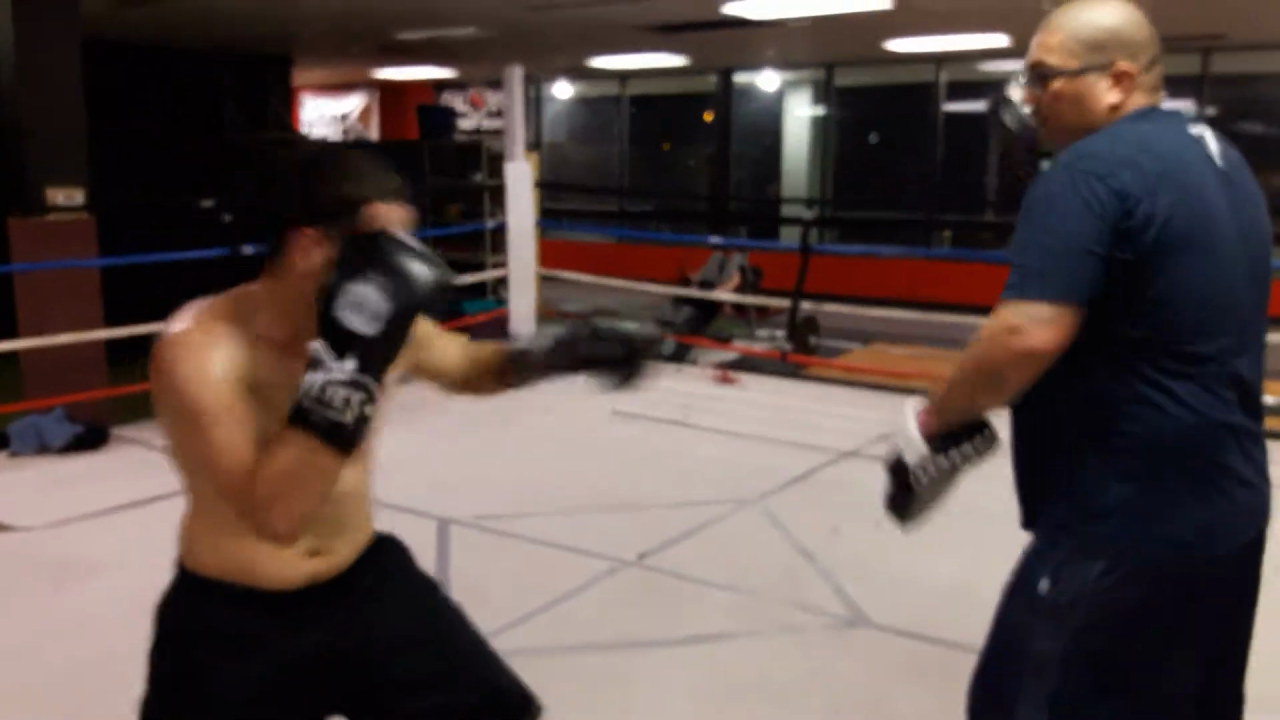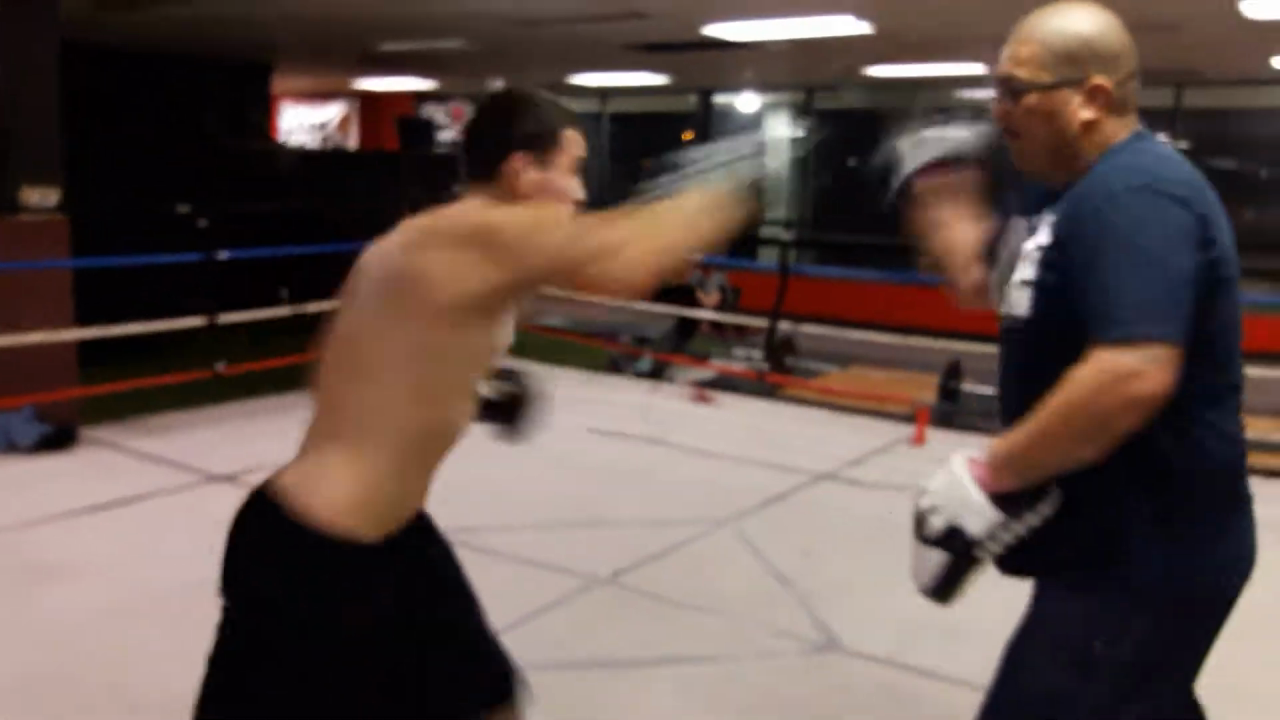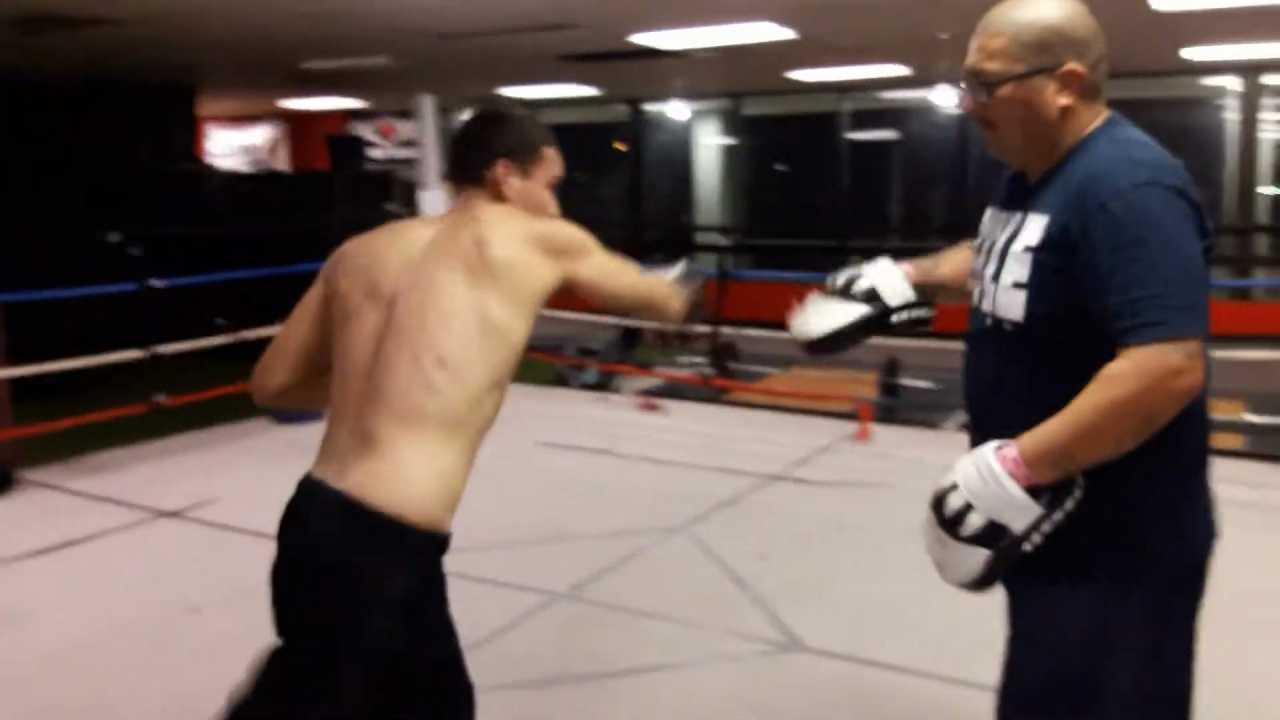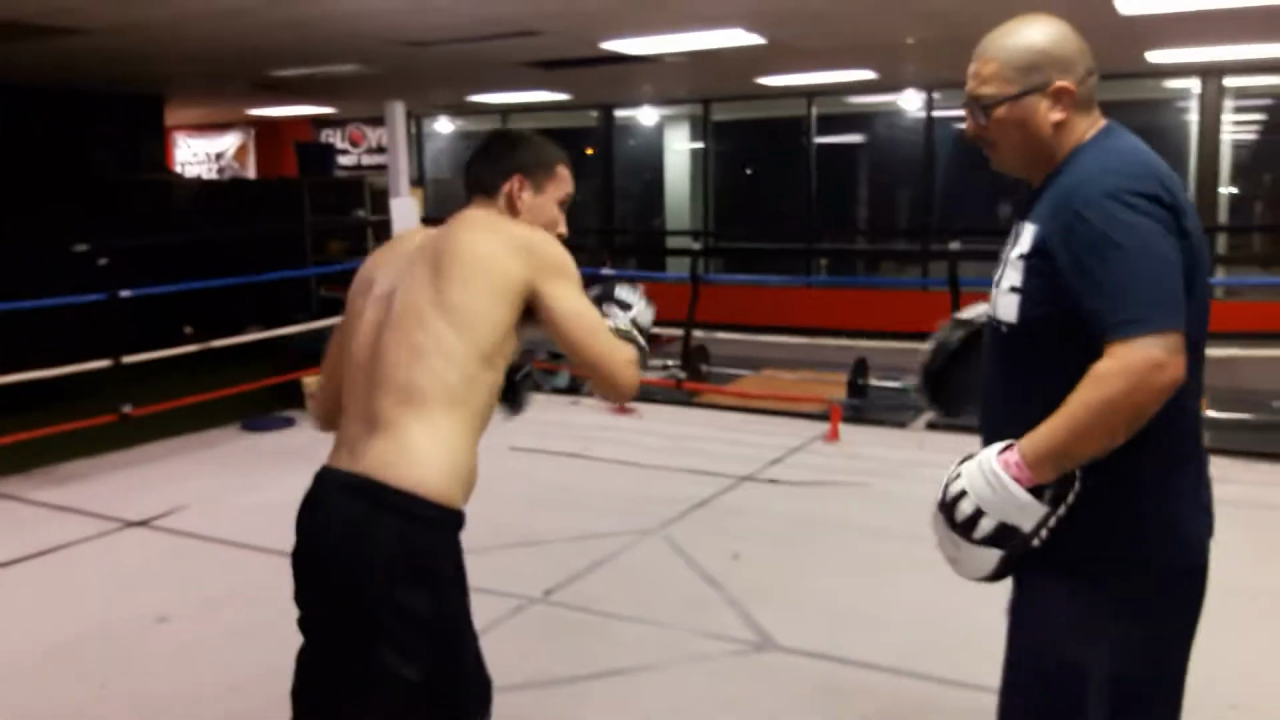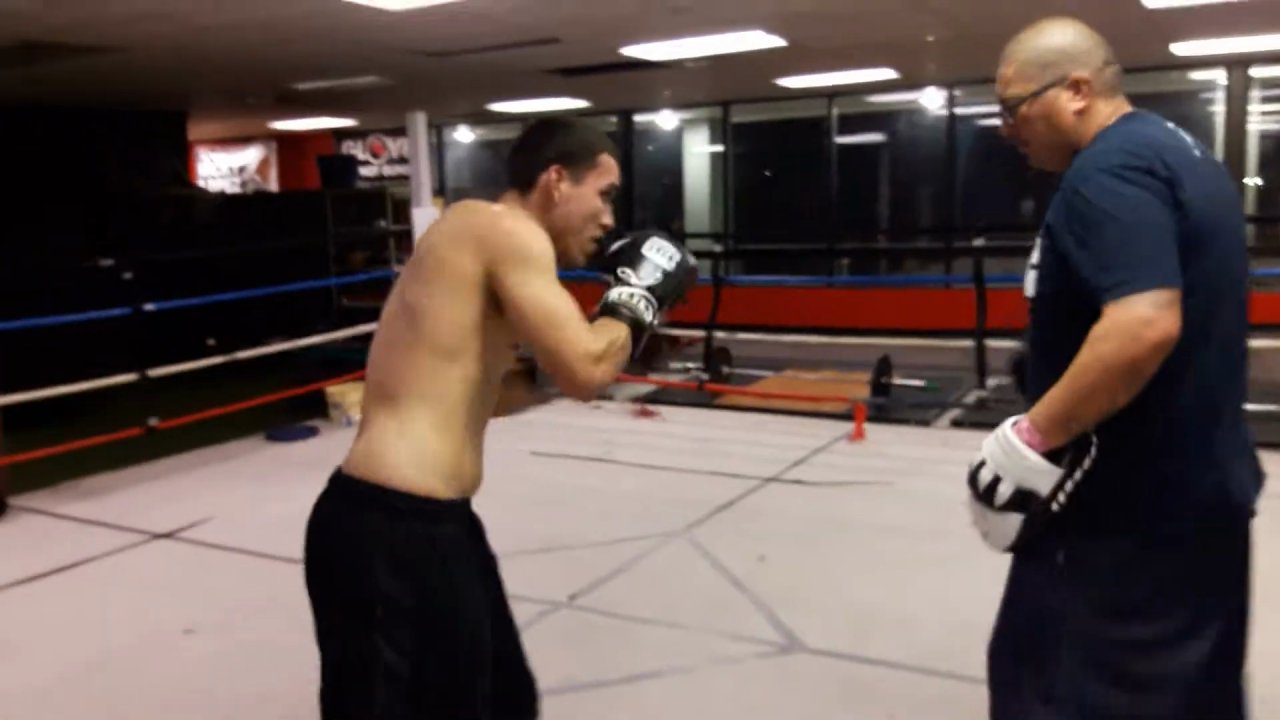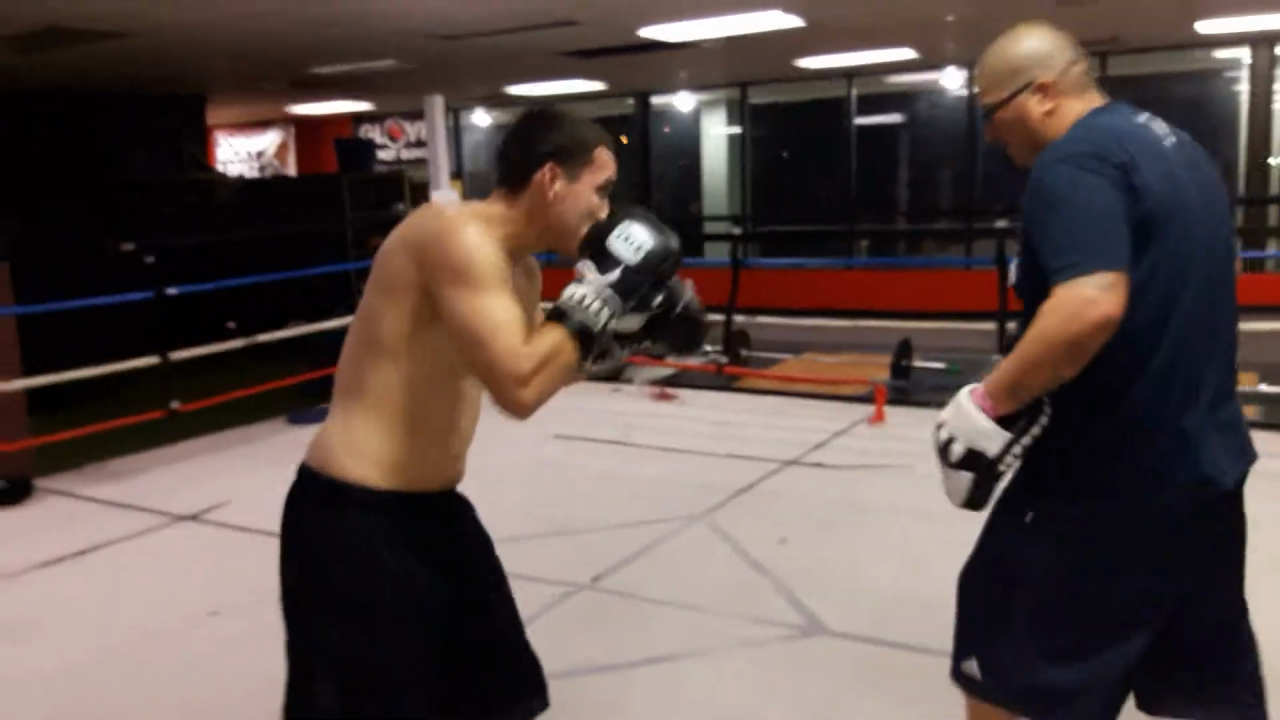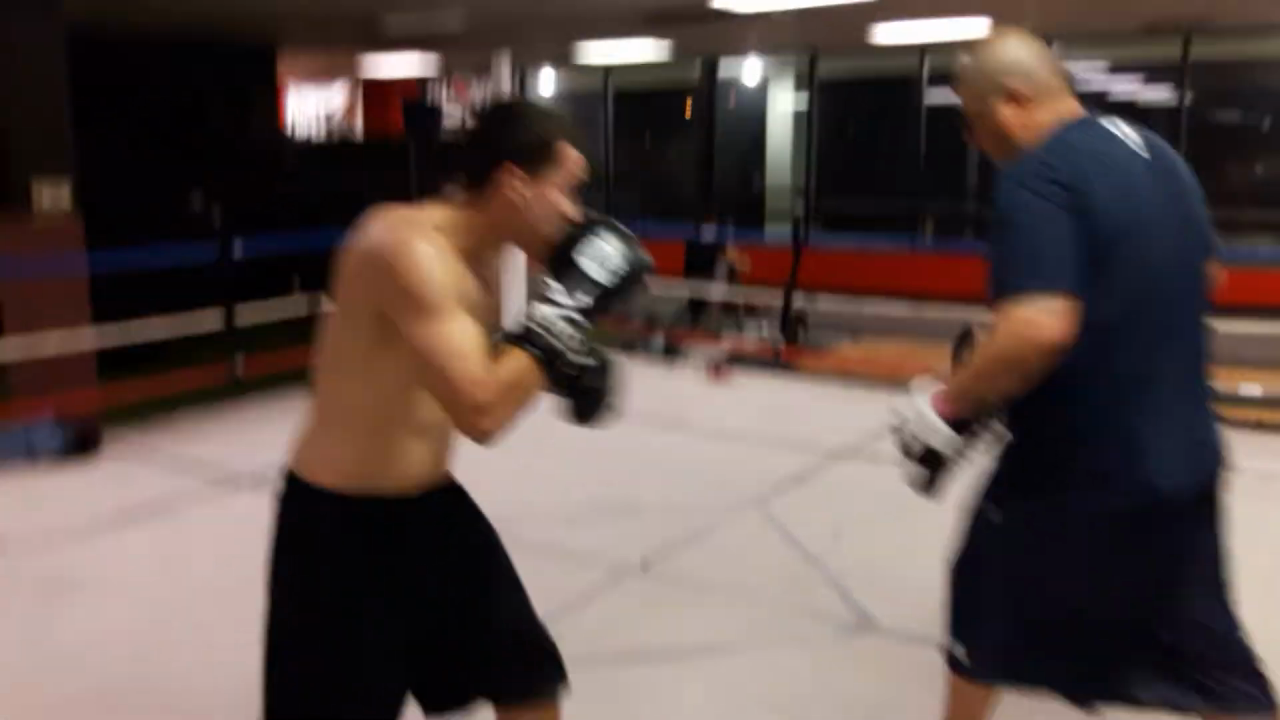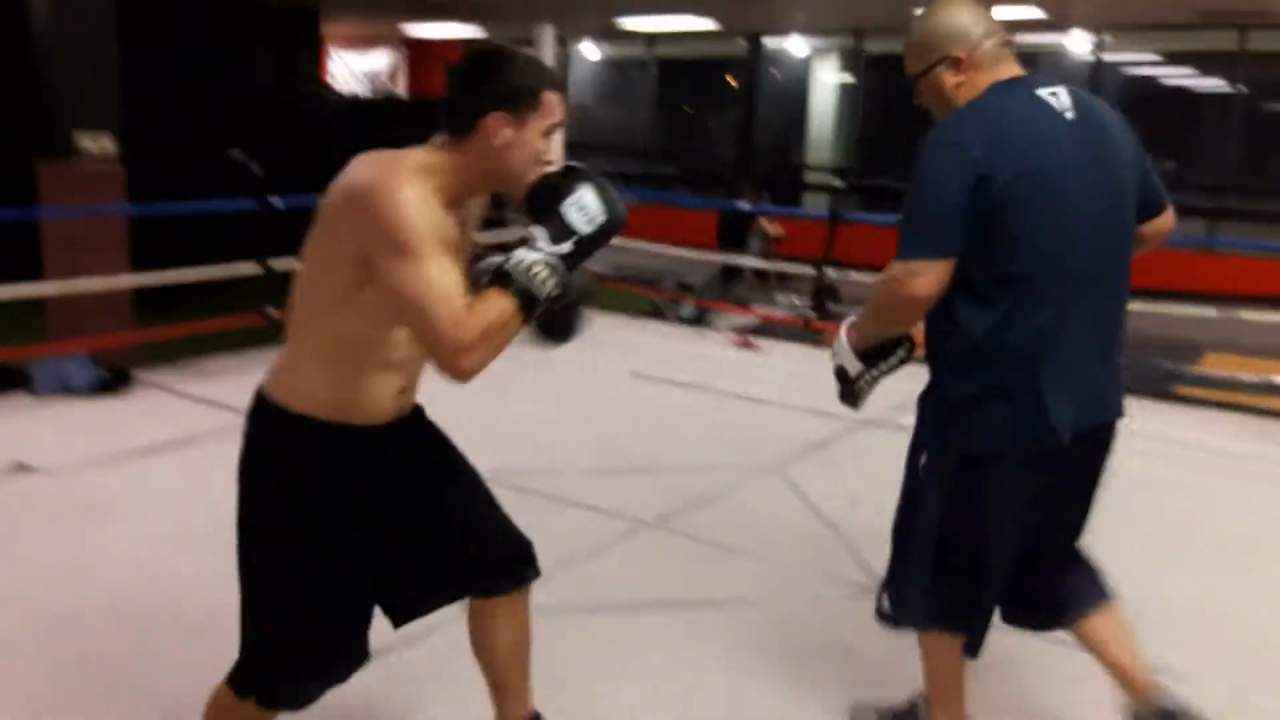
dt=0.2s
person 1, frame 1
left shoulder: (1093, 171)
right shoulder: (1216, 162)
left elbow: (1029, 333)
left wrist: (935, 421)
left hip: (1129, 517)
right hip: (1225, 501)
person 1, frame 2
left shoulder: (1135, 198)
right shoulder: (1070, 190)
left elbow: (1132, 376)
right elbow: (988, 286)
left wrist: (987, 475)
right wrist: (947, 204)
left hip: (1143, 553)
person 1, frame 3
left shoulder: (1129, 188)
right shoulder: (1032, 176)
left elbow: (1167, 369)
right elbow: (996, 266)
left wrist: (1013, 468)
right wrist: (902, 275)
left hip: (1116, 535)
right hip: (1064, 521)
person 1, frame 4
left shoulder: (1107, 195)
right shoulder: (1075, 181)
left elbow: (1148, 363)
left wrist: (1019, 467)
right wrist: (999, 314)
left hip: (1114, 533)
right hip: (1087, 519)
person 1, frame 5
left shoulder: (1106, 174)
right shoulder: (1178, 152)
left elbow: (1145, 325)
left wrist: (1032, 439)
right wrist: (1061, 326)
left hip: (1132, 498)
right hip: (1202, 479)
person 1, frame 6
left shoulder: (1073, 163)
right shoulder: (1175, 148)
left elbow: (1091, 306)
left wrist: (989, 403)
left hip: (1109, 468)
right hip: (1203, 452)
left knee: (1002, 624)
right knee: (1209, 662)
person 1, frame 7
left shoulder: (1037, 177)
right shoulder: (1159, 156)
left elbow: (1039, 327)
right elbow: (1202, 277)
left wrist: (945, 405)
left hip: (1076, 468)
right hip: (1178, 456)
left knee: (991, 602)
right knee: (1199, 643)
person 1, frame 8
left shoulder: (959, 139)
right shoulder: (1101, 119)
left elbow: (918, 284)
right elbow: (1157, 225)
left wrist: (858, 338)
left hip: (990, 407)
right hip: (1086, 401)
left knee: (937, 566)
right knee: (1041, 558)
person 2, frame 1
left shoulder: (373, 314)
right shoulder: (198, 345)
left elbow: (463, 364)
right elbow: (276, 513)
left wrist: (558, 350)
right wrist: (347, 361)
left hip: (366, 582)
right hip: (235, 619)
person 2, frame 2
left shoulder: (429, 245)
right shoulder: (472, 239)
right elbow: (631, 259)
left wrist: (472, 393)
right wrist: (736, 187)
left hip: (397, 543)
right hip: (305, 560)
person 2, frame 3
left shoulder: (359, 253)
right shoulder: (537, 241)
left elbow: (272, 386)
right elbow: (661, 300)
right wrist: (674, 289)
left hip: (357, 530)
right hip: (368, 554)
person 2, frame 4
left shoulder: (389, 258)
right shoulder: (525, 249)
left elbow: (329, 409)
right elbow: (618, 379)
right wrist: (627, 319)
left hip: (342, 513)
right hip: (395, 533)
person 2, frame 5
left shoulder: (473, 245)
right shoulder: (501, 229)
right elbow: (585, 372)
left wrist: (544, 374)
right wrist: (639, 290)
left hip: (427, 523)
right hip: (389, 533)
person 2, frame 6
left shoulder: (511, 259)
right shoulder: (452, 236)
left elbow: (527, 367)
right elbow: (520, 386)
left wrist: (628, 322)
right wrist: (603, 287)
left hip: (433, 512)
right hip: (354, 524)
person 2, frame 7
left shoulder: (478, 255)
right shoulder: (409, 248)
right elbow: (482, 411)
left wrist: (562, 360)
right wrist: (569, 302)
left hip: (431, 505)
right hip: (338, 527)
person 2, frame 8
left shoulder: (461, 194)
right shoulder: (393, 190)
right elbow: (460, 351)
left wrist: (511, 289)
right wrist: (547, 249)
left hip: (397, 429)
right hip: (306, 448)
left knee: (502, 566)
